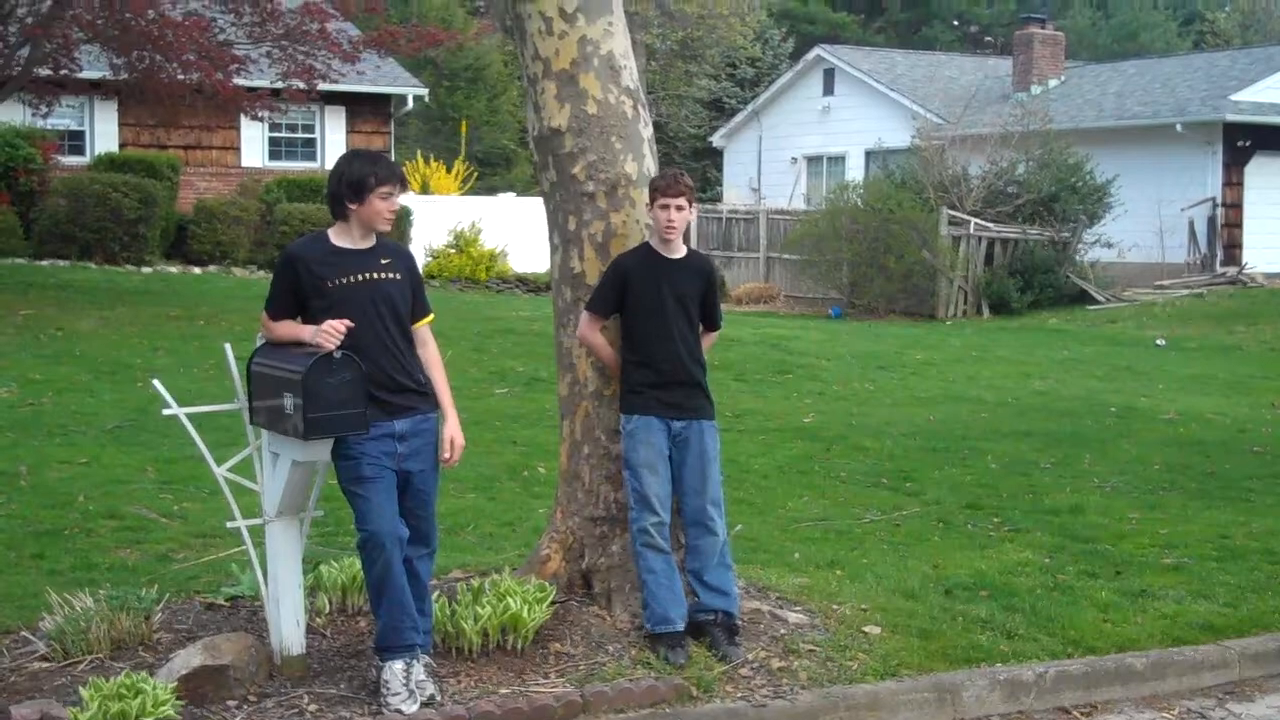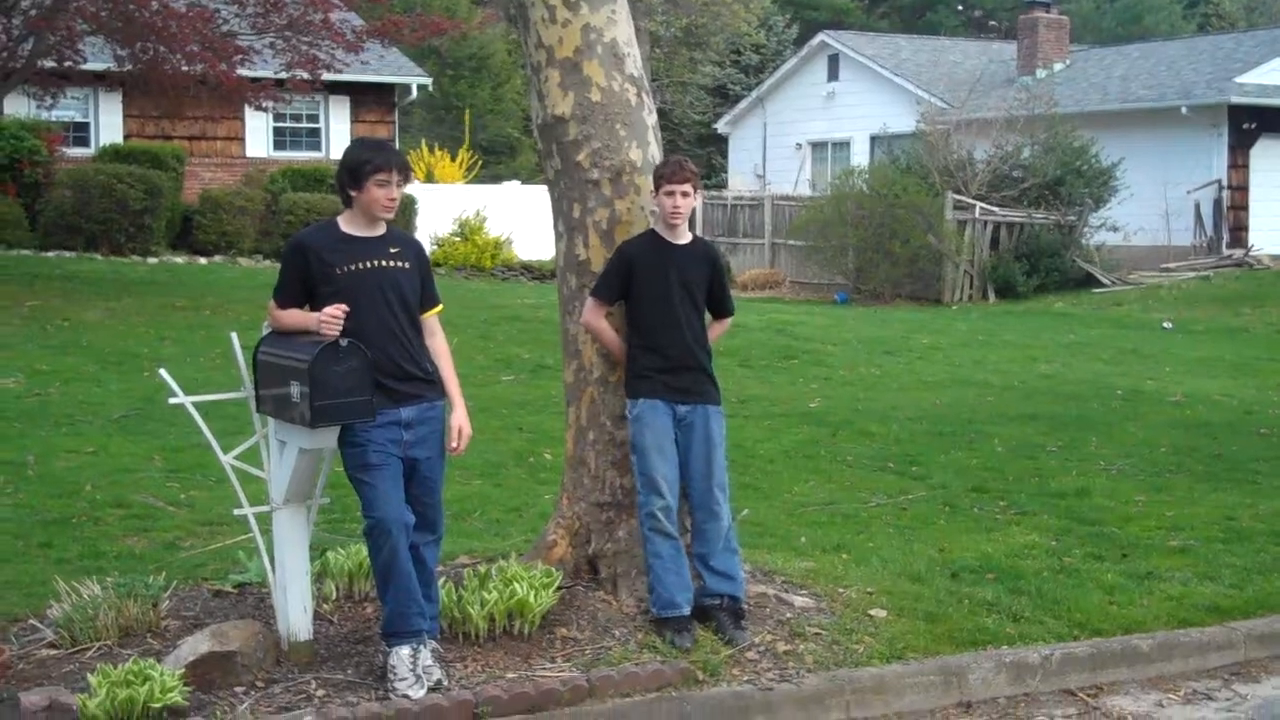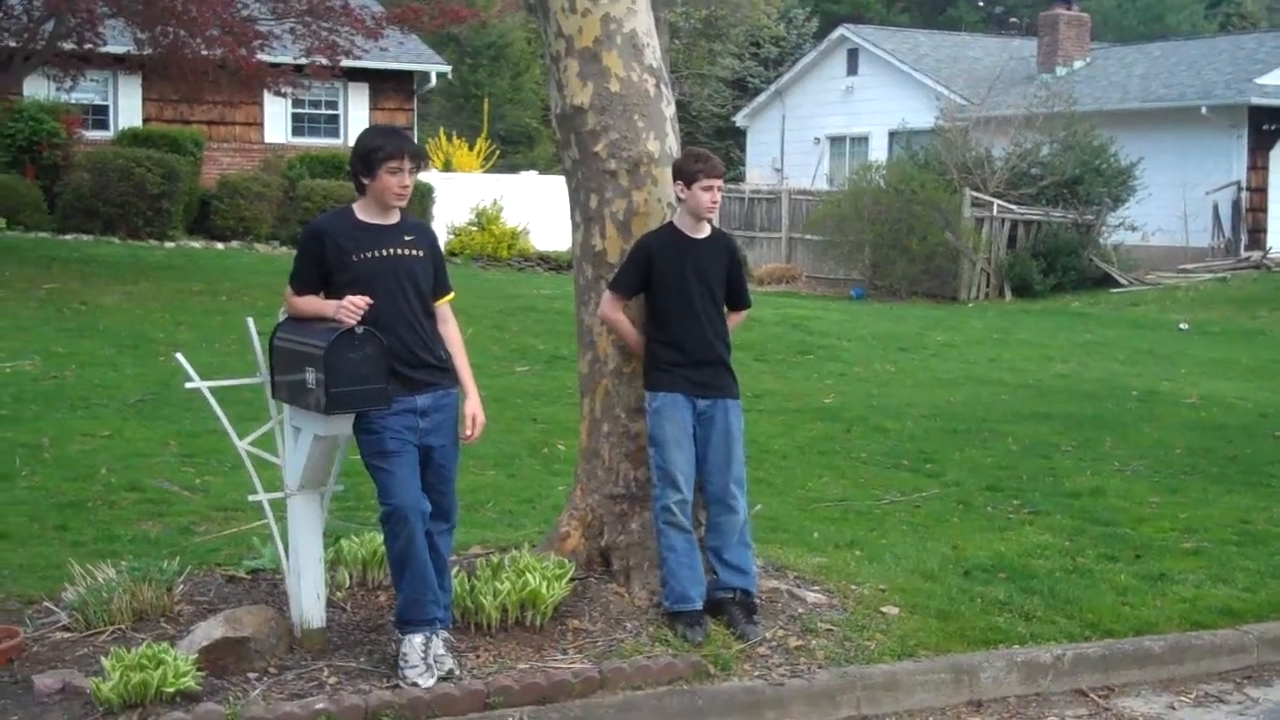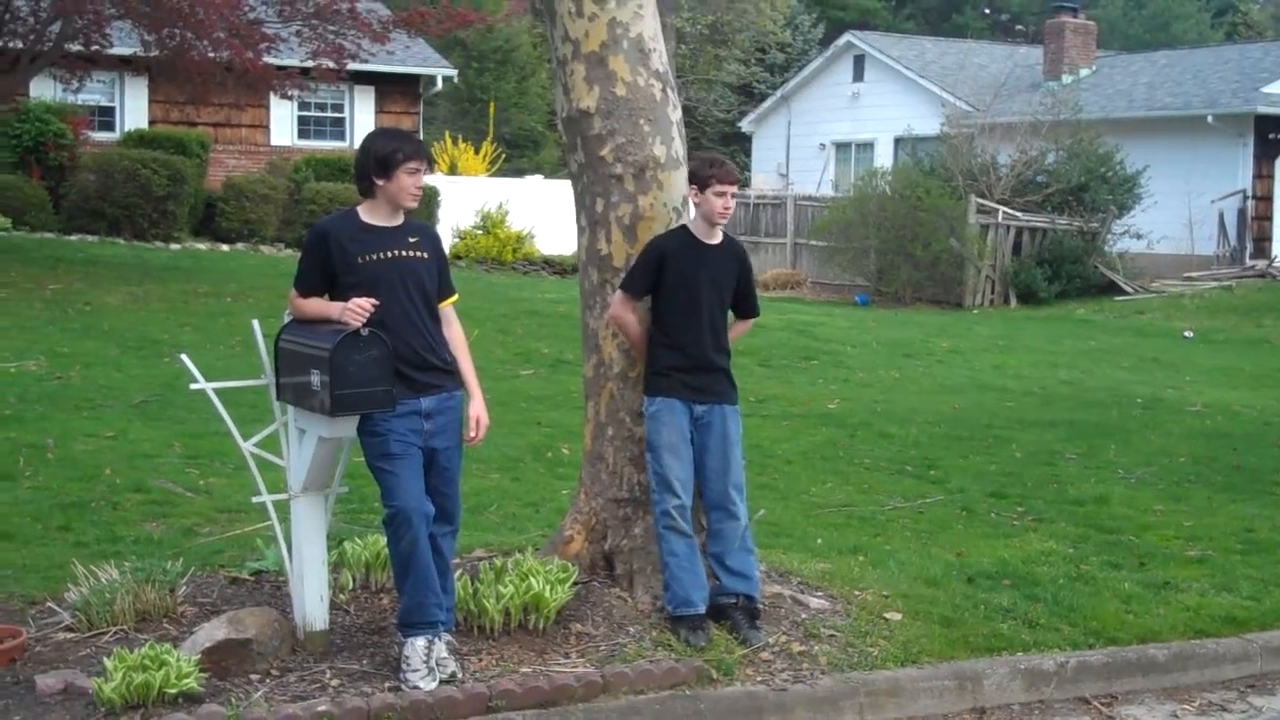
dt=0.5s
person 1, frame 1
left shoulder: (399, 258)
right shoulder: (303, 258)
right elbow: (272, 326)
left wrist: (449, 414)
right wrist: (311, 332)
left hip: (417, 421)
right hip: (360, 429)
left knee: (419, 540)
right knee: (383, 537)
left ankle: (414, 651)
right ankle: (400, 655)
person 1, frame 2
left shoulder: (409, 248)
right shoulder: (311, 246)
left elbow: (432, 330)
right elbow: (278, 315)
left wrist: (457, 404)
right wrist: (314, 320)
left hip: (425, 409)
right hip: (367, 417)
left knee: (425, 527)
right knee: (388, 524)
left ankle: (421, 637)
right ankle: (407, 641)
person 1, frame 3
left shoulder: (421, 235)
right shoulder: (327, 233)
right elbow: (295, 301)
left wrist: (471, 392)
right wrist: (334, 307)
left hip: (438, 396)
right hip: (381, 403)
left knee: (439, 515)
right knee: (405, 510)
left ankle: (434, 627)
right ankle: (419, 629)
person 1, frame 4
left shoulder: (426, 238)
right shoulder: (332, 235)
right elbow: (299, 303)
left wrist: (474, 393)
right wrist: (339, 309)
left hip: (443, 399)
right hip: (386, 406)
left knee: (442, 517)
right knee: (408, 512)
left ankle: (437, 629)
right ankle: (420, 632)
person 2, frame 1
left shoulder: (701, 269)
right shoulder: (628, 266)
right elbow: (588, 329)
left wrist: (682, 366)
right wrist: (632, 371)
left hip: (696, 409)
right hip: (644, 412)
left knee: (707, 516)
right knee: (651, 521)
left ankle: (716, 613)
right ankle: (665, 623)
person 2, frame 2
left shoulder: (706, 255)
right shoulder: (634, 253)
left elbow: (722, 318)
right elbow: (592, 316)
left wrist: (691, 352)
right wrist: (635, 359)
left hip: (701, 394)
right hip: (650, 396)
left knee: (712, 501)
right knee: (659, 505)
left ankle: (722, 598)
right ankle: (672, 608)
person 2, frame 3
left shoulder: (725, 247)
right shoulder: (653, 246)
right elbow: (609, 308)
left wrist: (708, 344)
right wrist: (654, 352)
left hip: (720, 387)
right hip: (669, 390)
left knee: (729, 495)
right knee: (675, 498)
left ankle: (734, 592)
right ankle: (685, 602)
person 2, frame 4
left shoulder: (735, 254)
right shoulder: (665, 248)
right elbow: (620, 309)
left wrist: (709, 351)
right wrist: (658, 357)
left hip: (719, 394)
right hip: (668, 394)
left knee: (728, 500)
right knee: (674, 503)
left ankle: (738, 598)
right ankle: (687, 606)
